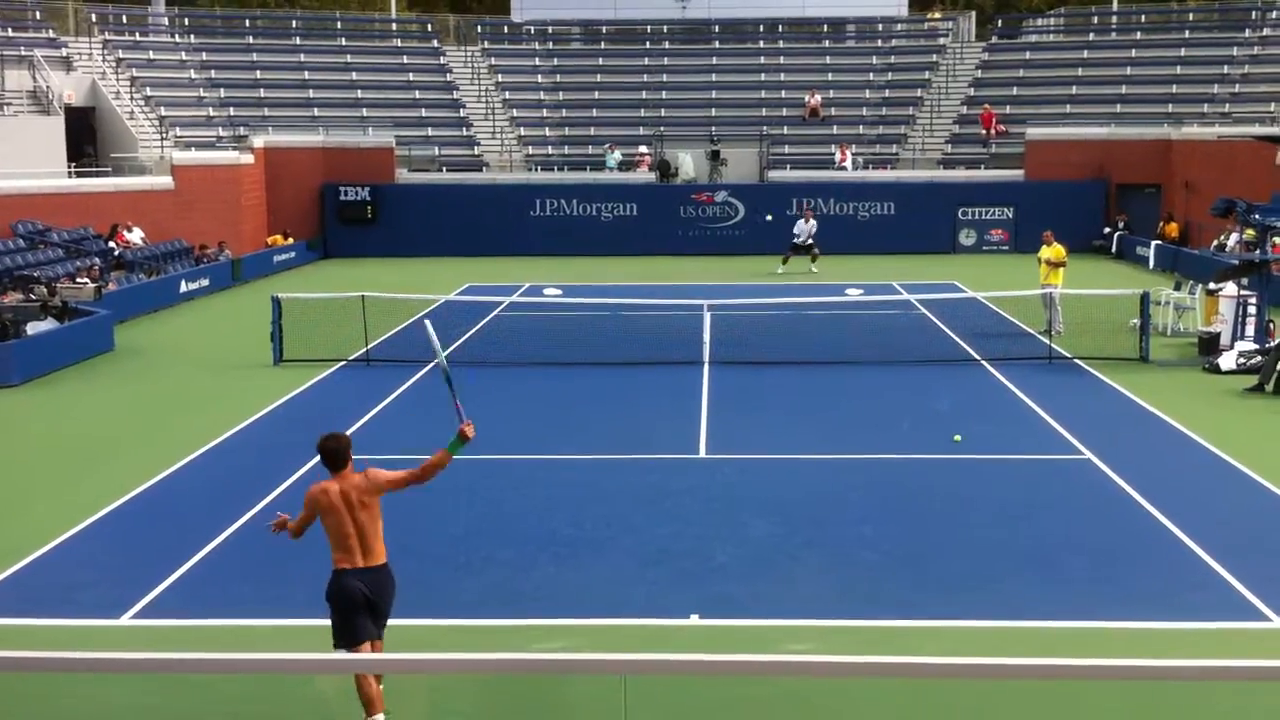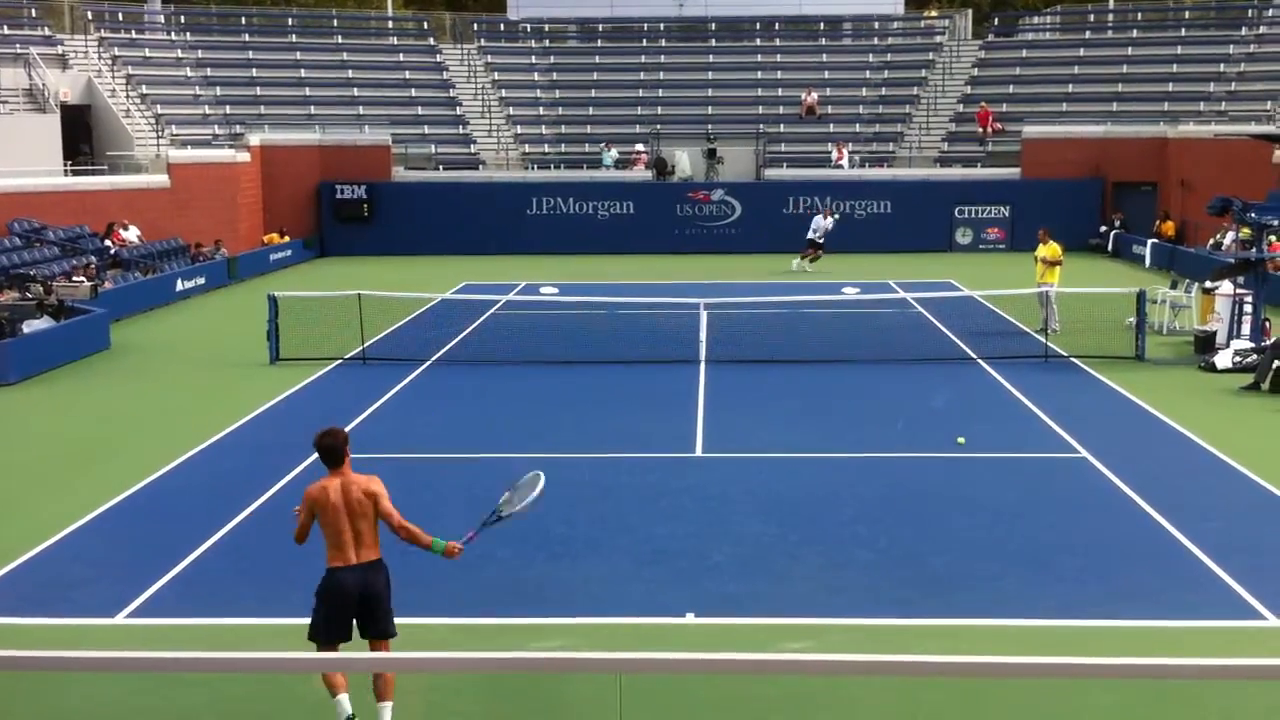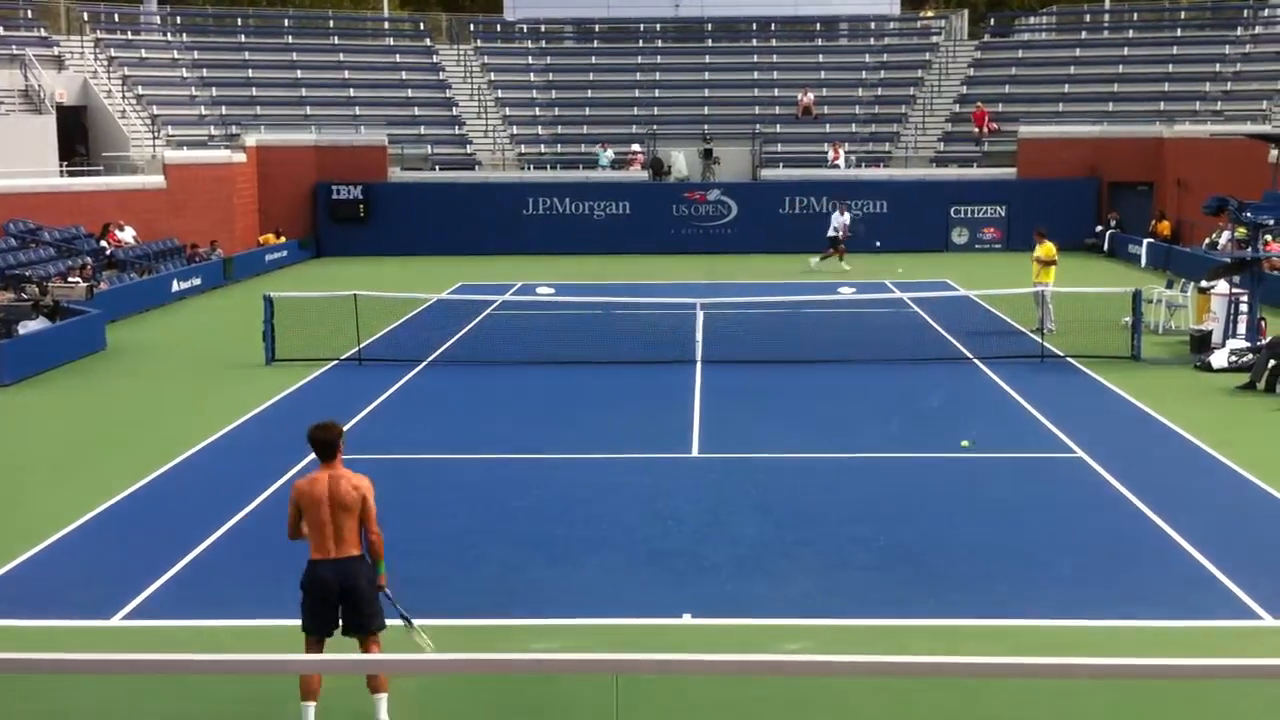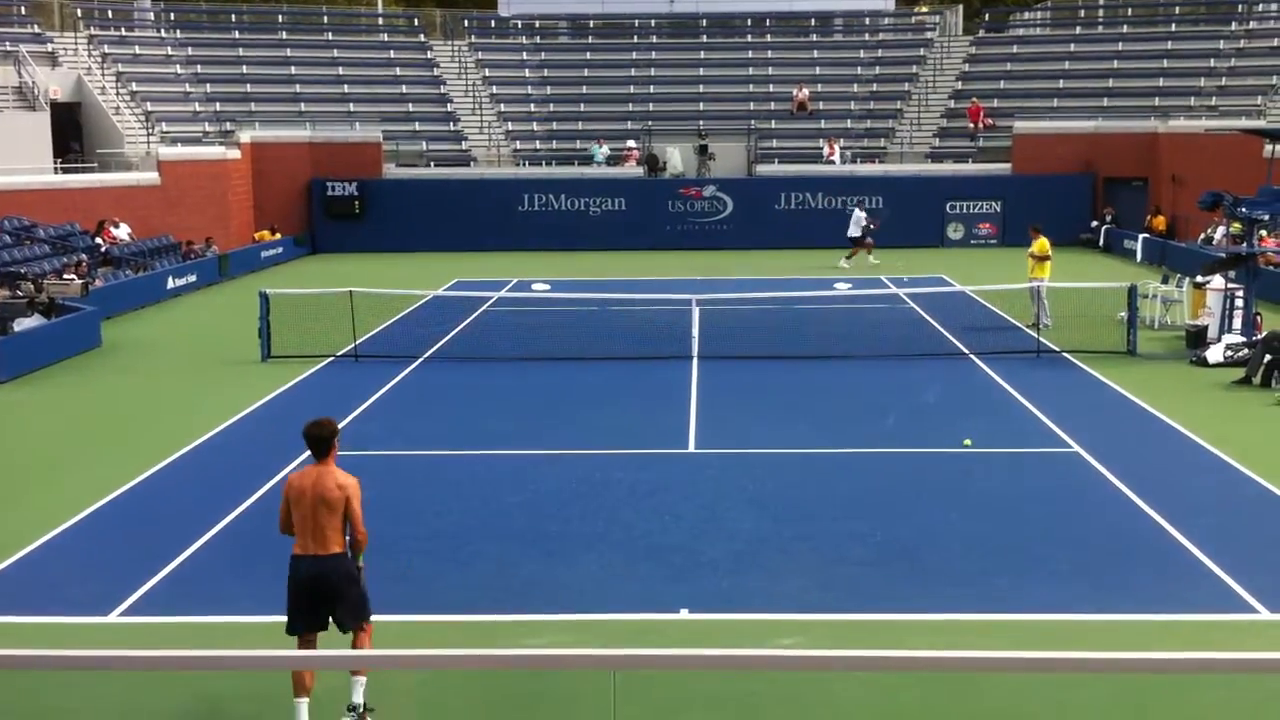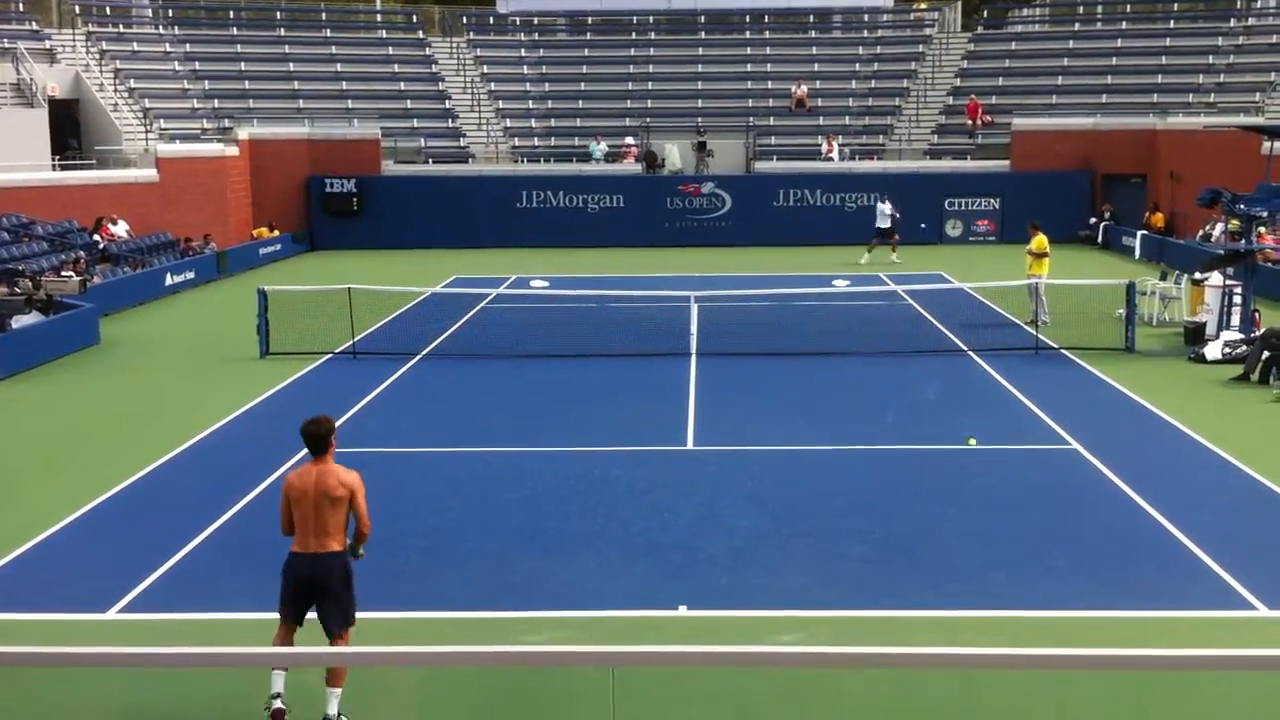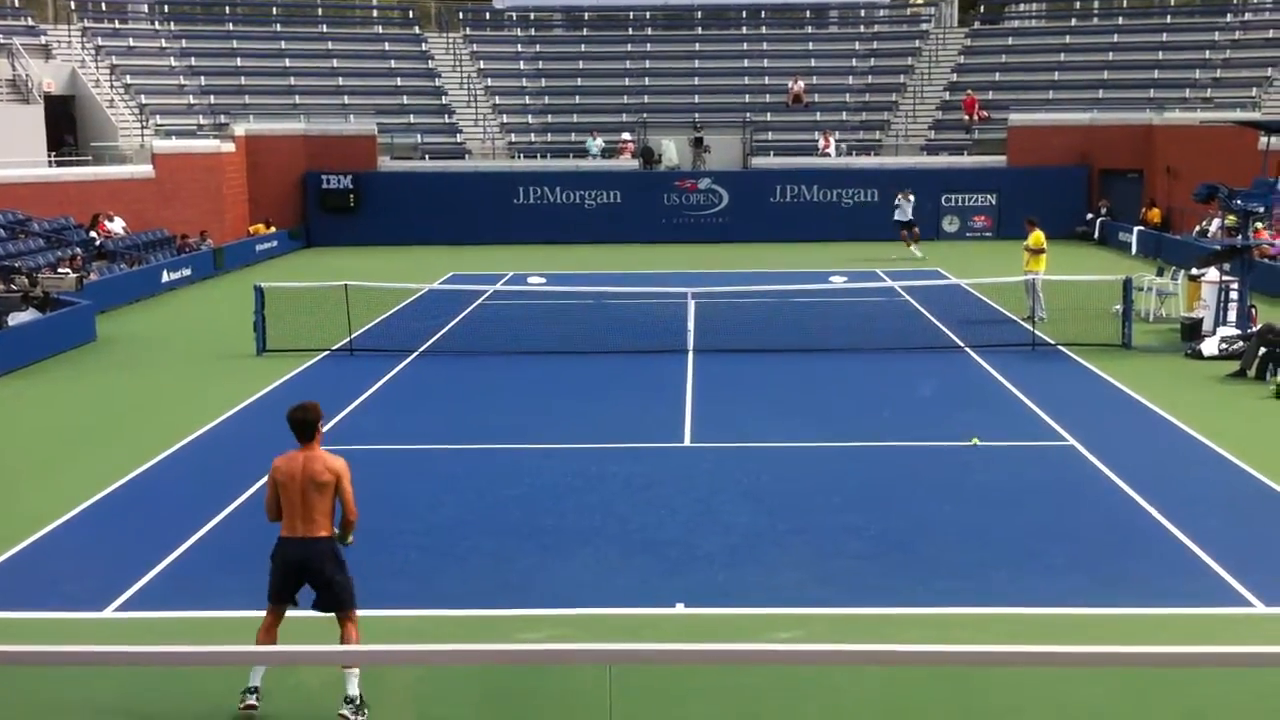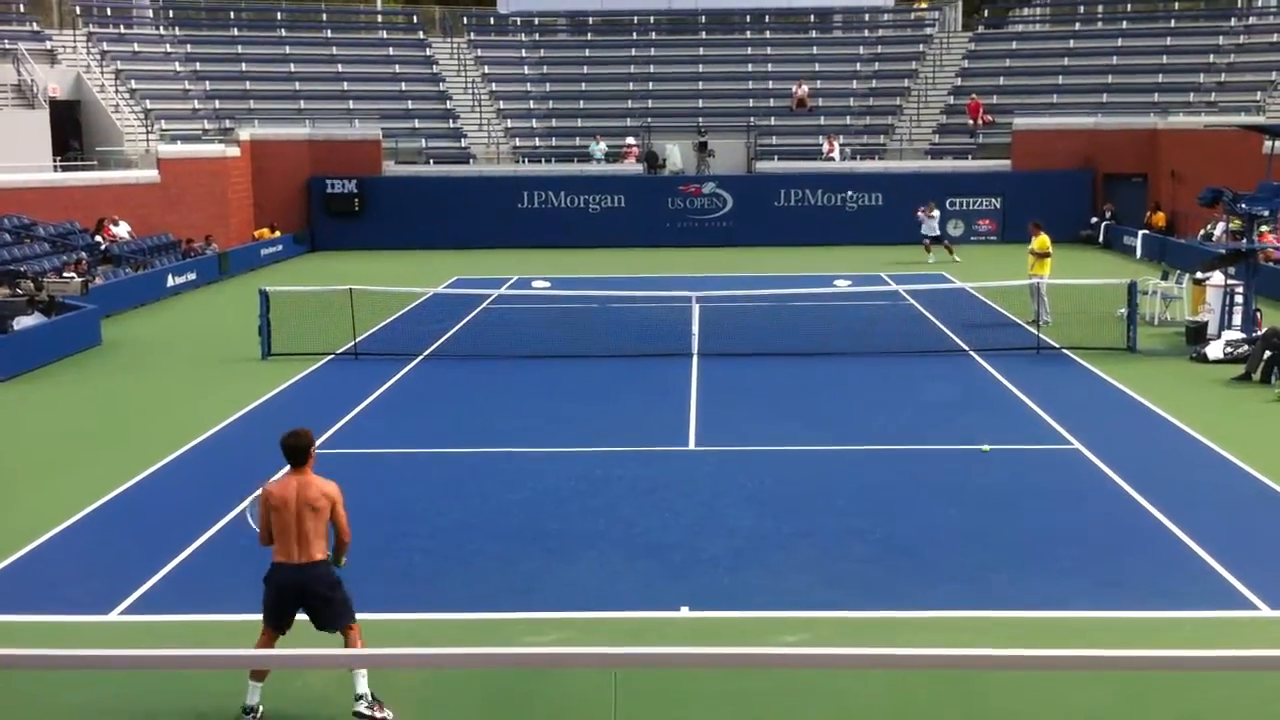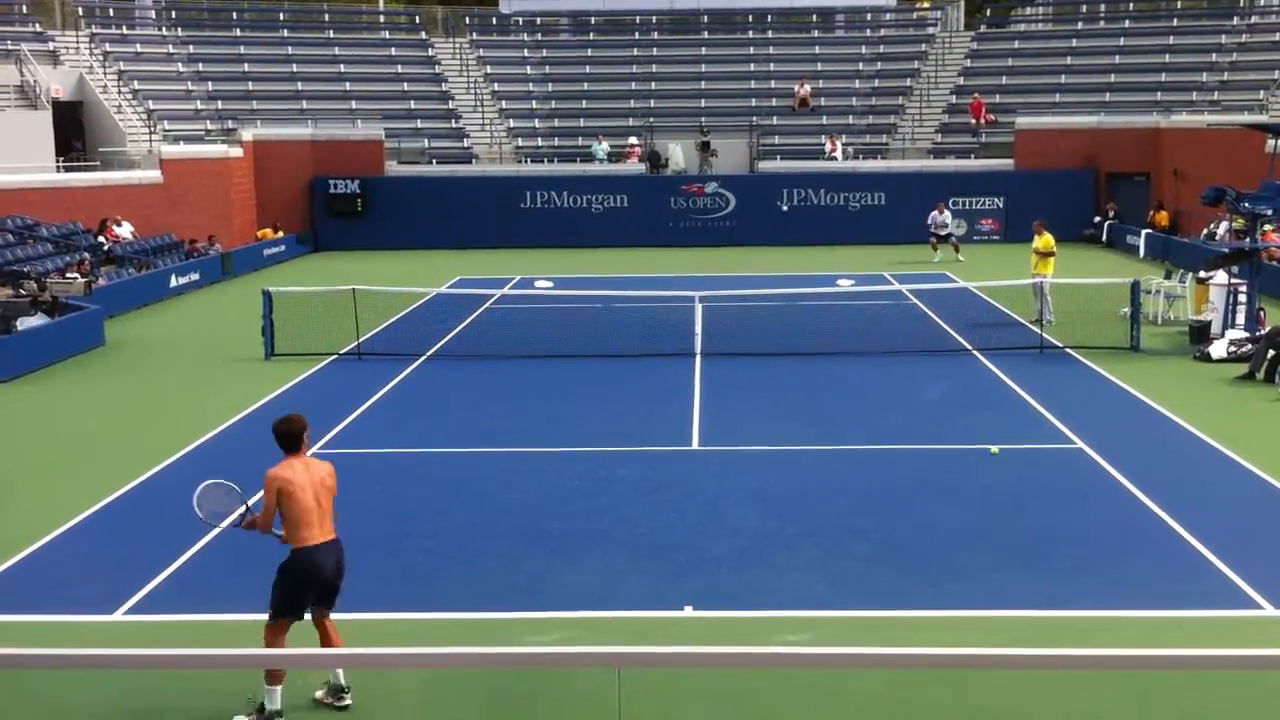
dt=0.2s
person 1, frame 1
left shoulder: (315, 495)
right shoulder: (370, 480)
left elbow: (297, 532)
right elbow: (418, 475)
left wrist: (286, 523)
right wrist: (456, 442)
left hip: (346, 582)
right hip: (381, 577)
right knee: (373, 642)
person 1, frame 2
left shoulder: (314, 494)
right shoulder: (371, 485)
left elbow: (299, 538)
right elbow: (400, 527)
left wrist: (302, 517)
right wrist: (440, 547)
left hip: (338, 579)
right hip: (374, 575)
left knee: (326, 653)
right knee: (380, 652)
person 1, frame 3
left shoulder: (301, 487)
right shoulder: (360, 484)
left elbow: (292, 533)
right elbow: (373, 535)
right wrist: (379, 571)
left hip: (318, 572)
right hip: (354, 569)
left knee: (313, 649)
right knee: (370, 646)
person 1, frame 4
left shoulder: (292, 481)
right shoulder: (347, 482)
left elbow: (285, 527)
right elbow: (359, 534)
right wrist: (356, 561)
left hip: (301, 566)
right hip: (335, 566)
left knee: (305, 646)
right knee: (362, 631)
person 1, frame 5
left shoulder: (291, 480)
right shoulder: (349, 479)
left elbow: (287, 529)
right elbow: (364, 528)
right wrist: (356, 549)
left hip: (299, 563)
right hip: (333, 563)
left knee: (285, 629)
right knee: (339, 640)
person 1, frame 6
left shoulder: (277, 466)
right shoulder: (335, 465)
left elbow: (273, 514)
right elbow: (350, 515)
right wrist: (344, 536)
left hip: (286, 549)
right hip: (321, 551)
left knee: (272, 617)
right knee: (348, 621)
left ankle: (252, 691)
person 1, frame 7
left shoulder: (269, 491)
right shoulder: (329, 490)
left elbow: (266, 540)
right elbow: (345, 537)
right wrist: (337, 558)
left hip: (283, 575)
right hip: (319, 573)
left knee: (268, 636)
right knee: (352, 633)
person 1, frame 8
left shoulder: (276, 474)
right shoulder: (327, 468)
left elbow: (265, 524)
left wrist: (251, 521)
left hip: (307, 559)
right hip: (334, 552)
left knee: (275, 632)
right knee: (321, 618)
right ankle: (338, 688)
